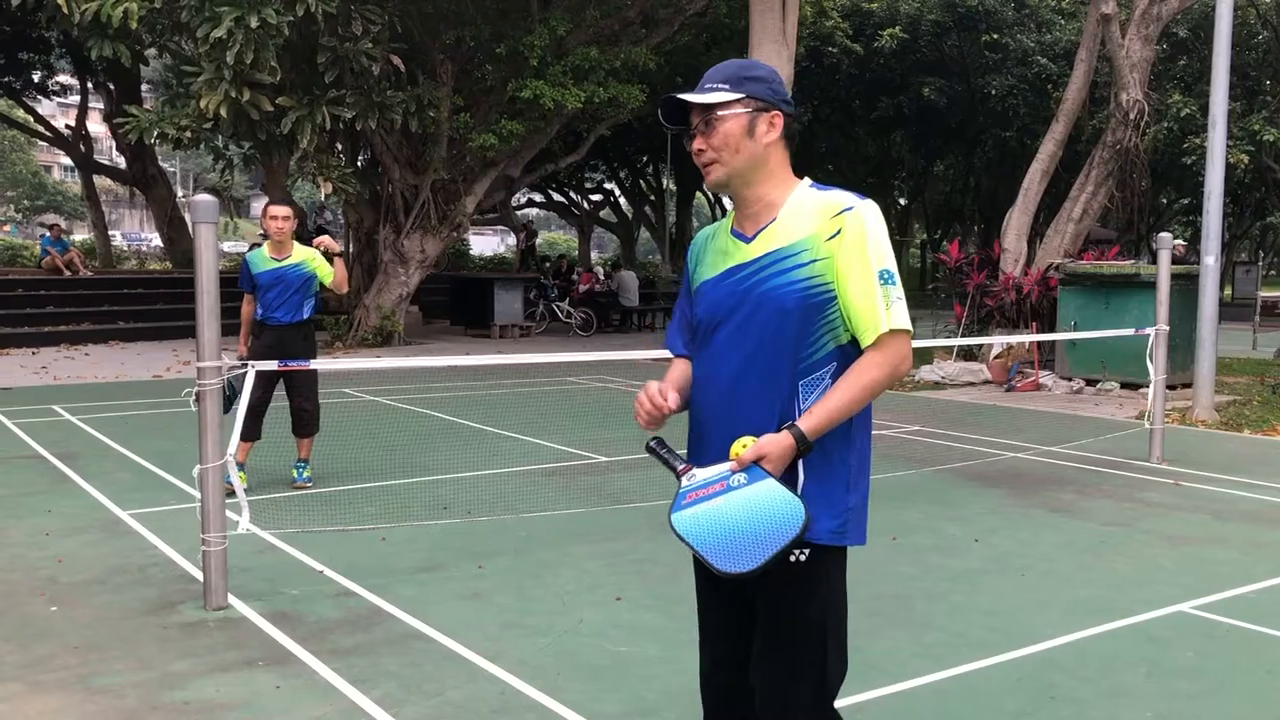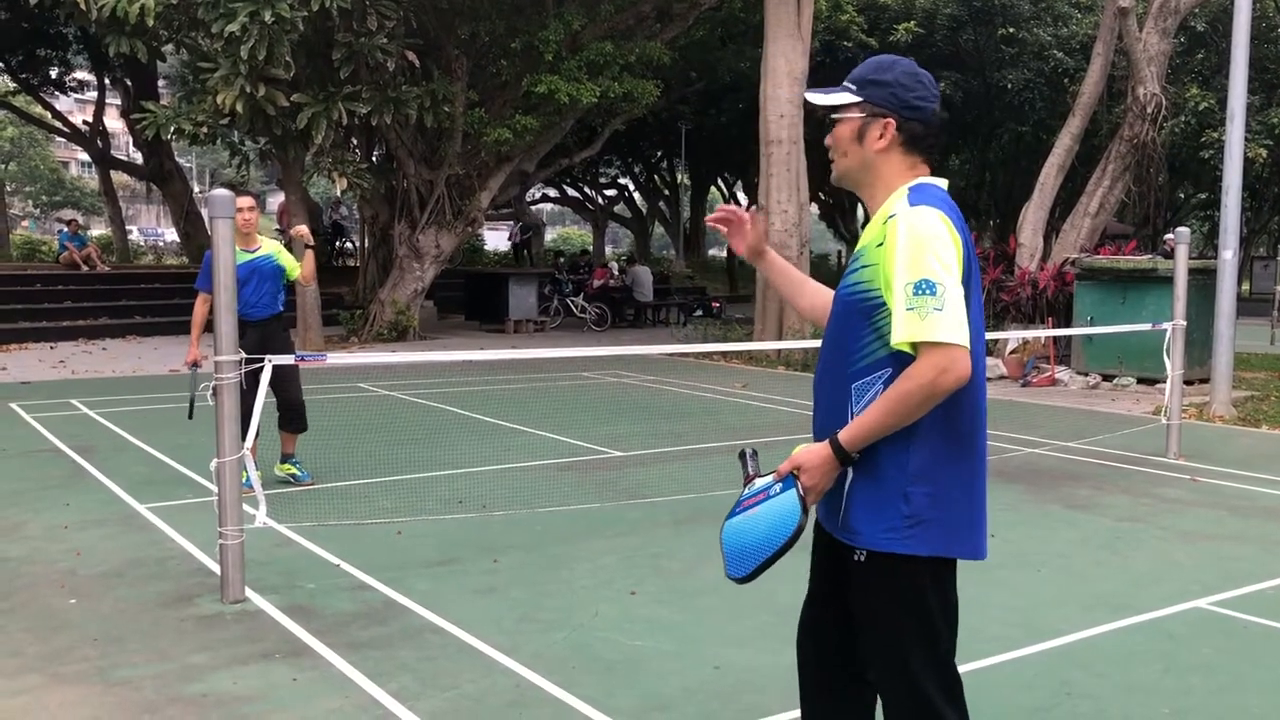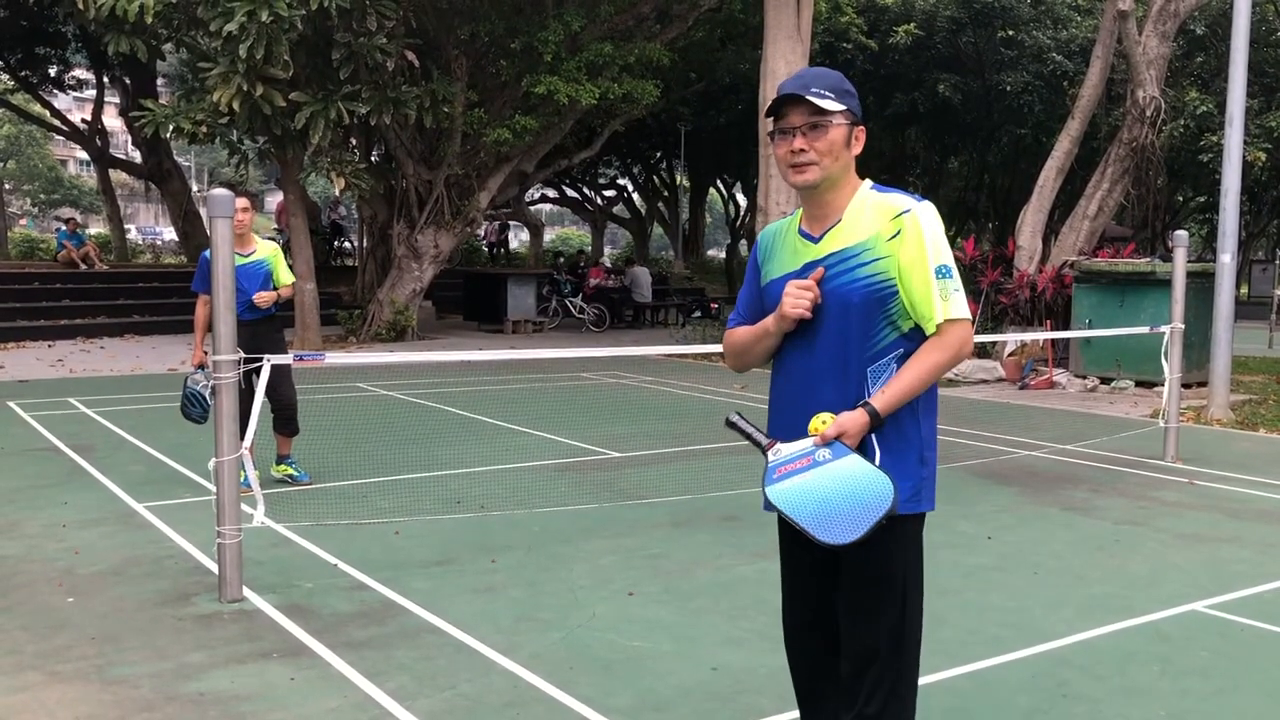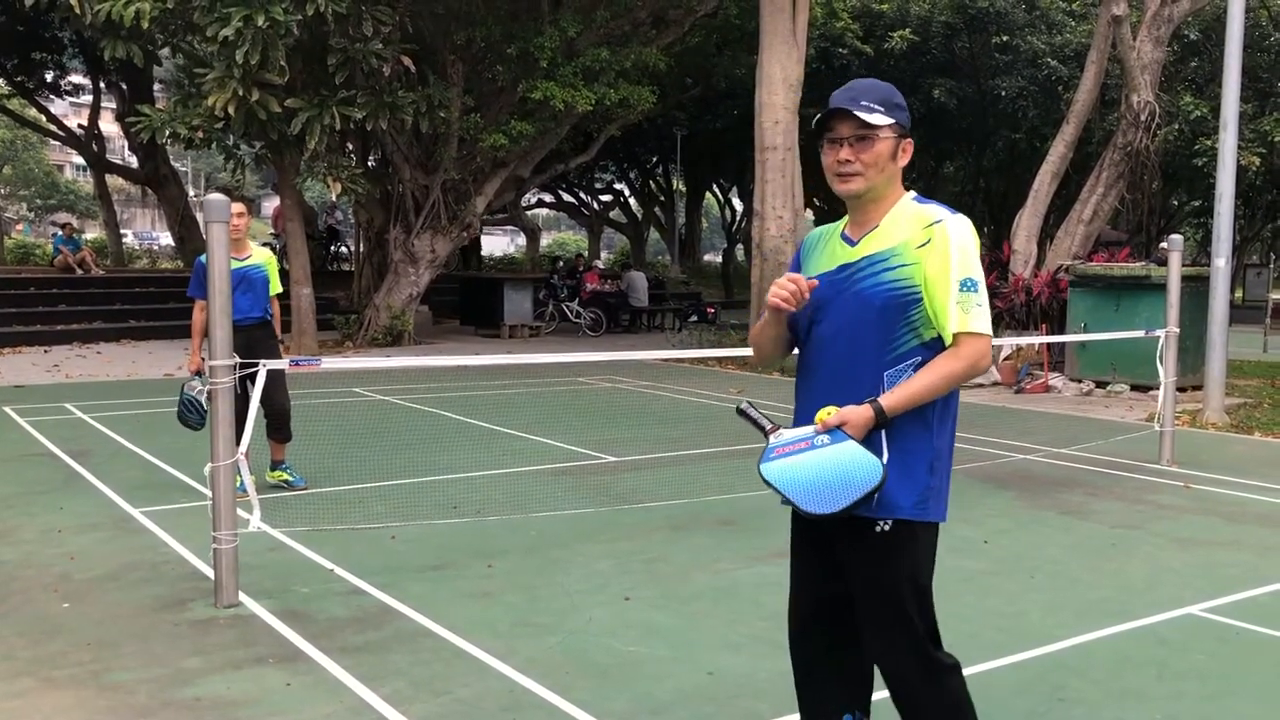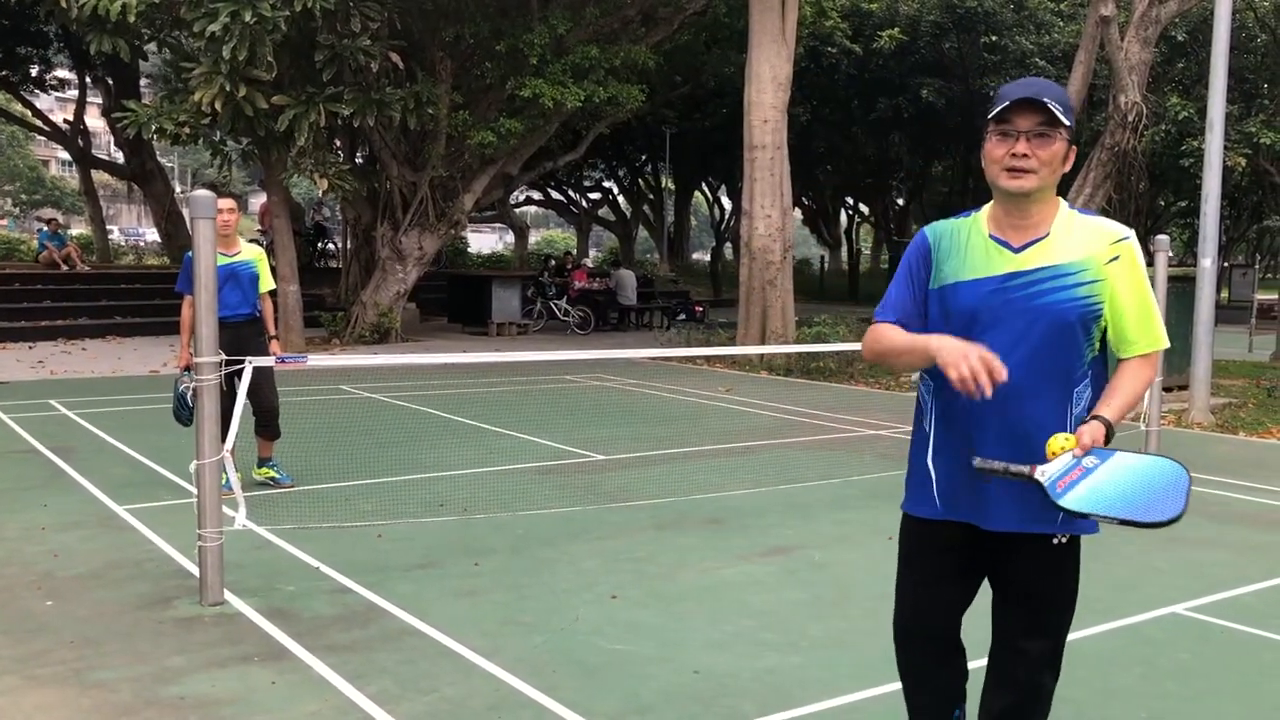
dt=1s
person 1, frame 1
left shoulder: (844, 220)
right shoulder: (706, 245)
left elbow: (891, 351)
left wrist: (794, 436)
right wrist: (664, 392)
left hip: (803, 510)
person 1, frame 2
left shoulder: (917, 220)
right shoulder: (893, 222)
left elbow: (947, 364)
left wrist: (838, 448)
right wrist: (762, 256)
left hip: (901, 512)
right hip: (856, 505)
right knee: (826, 654)
person 1, frame 3
left shoulder: (905, 219)
right shoulder: (771, 242)
left elbow: (955, 334)
right elbow: (735, 353)
left wrist: (868, 413)
right wrist: (777, 322)
left hip: (880, 480)
left knee: (876, 657)
right knee: (810, 651)
person 1, frame 4
left shoulder: (939, 230)
right shoulder: (814, 244)
left elbow: (974, 349)
right elbow: (766, 351)
left wrist: (875, 409)
right wrist: (777, 312)
left hip: (894, 489)
left knee: (908, 653)
right knee: (818, 645)
person 1, frame 5
left shoulder: (1108, 246)
right shoulder: (939, 242)
left elbow: (1140, 354)
right elbow: (876, 342)
left wrist: (1101, 420)
right wrist: (938, 346)
left hip: (1044, 501)
right hip: (941, 493)
left knee: (1025, 662)
right knee: (920, 637)
person 2, frame 1
left shoulder: (310, 256)
right shoulder: (253, 259)
left elbow: (341, 288)
right elbow: (249, 302)
left wrist: (337, 253)
right wrist: (243, 341)
left hip: (299, 337)
right hip: (264, 337)
left knee: (305, 405)
right knee: (253, 404)
left ankle: (302, 465)
right ankle: (239, 469)
person 2, frame 2
left shoulder: (275, 248)
right shoulder: (217, 255)
left elbow: (306, 279)
right elbow: (204, 301)
left wrist: (309, 245)
right wrist: (194, 345)
left hip: (275, 330)
right hip: (241, 334)
left knee: (292, 399)
right knee: (245, 405)
left ankle: (287, 462)
right ankle: (250, 469)
person 2, frame 3
left shoulder: (271, 250)
right shoulder: (211, 257)
left elbow: (289, 288)
right elbow: (204, 303)
left wrist: (274, 296)
right wrist: (198, 347)
left hip: (268, 331)
right hip: (233, 334)
left knee: (285, 399)
right knee: (240, 405)
left ankle: (283, 463)
right ankle: (247, 468)
person 2, frame 4
left shoulder: (266, 257)
right shoulder: (207, 262)
right elbow: (201, 309)
left wrist: (278, 340)
right wrist: (195, 353)
left hip: (262, 337)
right hip: (228, 341)
left knee: (279, 405)
right knee: (235, 411)
left ankle: (278, 468)
right ankle: (242, 474)
person 2, frame 5
left shoulder: (256, 254)
right shoulder: (196, 258)
right elbow: (189, 305)
left wrist: (273, 338)
right wrist: (184, 348)
left hip: (251, 334)
right hip: (216, 337)
left knee: (267, 403)
right knee: (221, 409)
left ankle: (265, 466)
right ankle: (227, 470)
